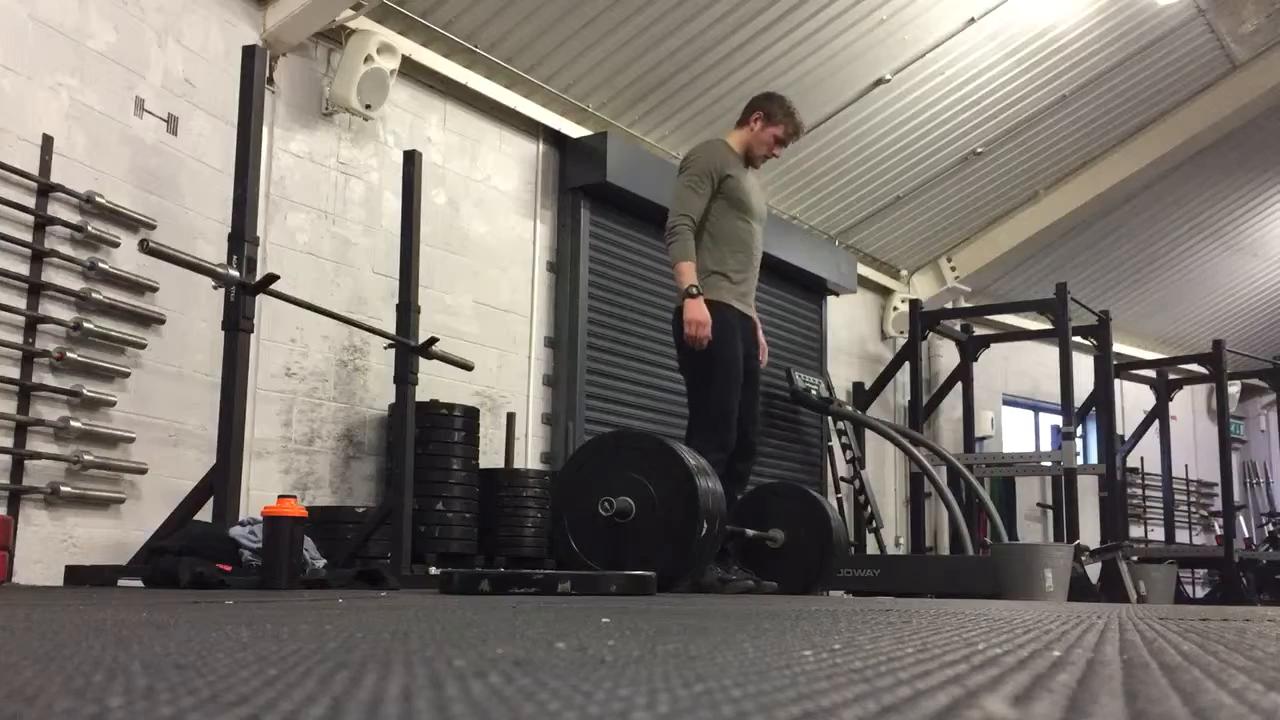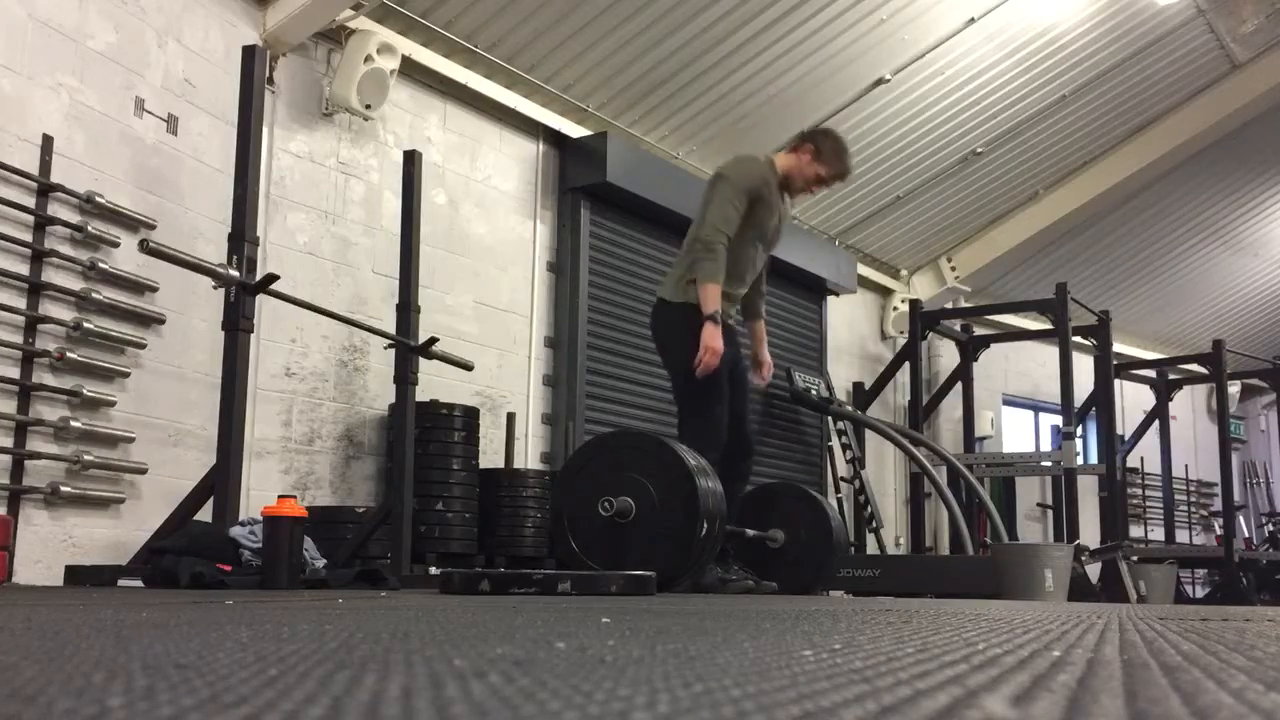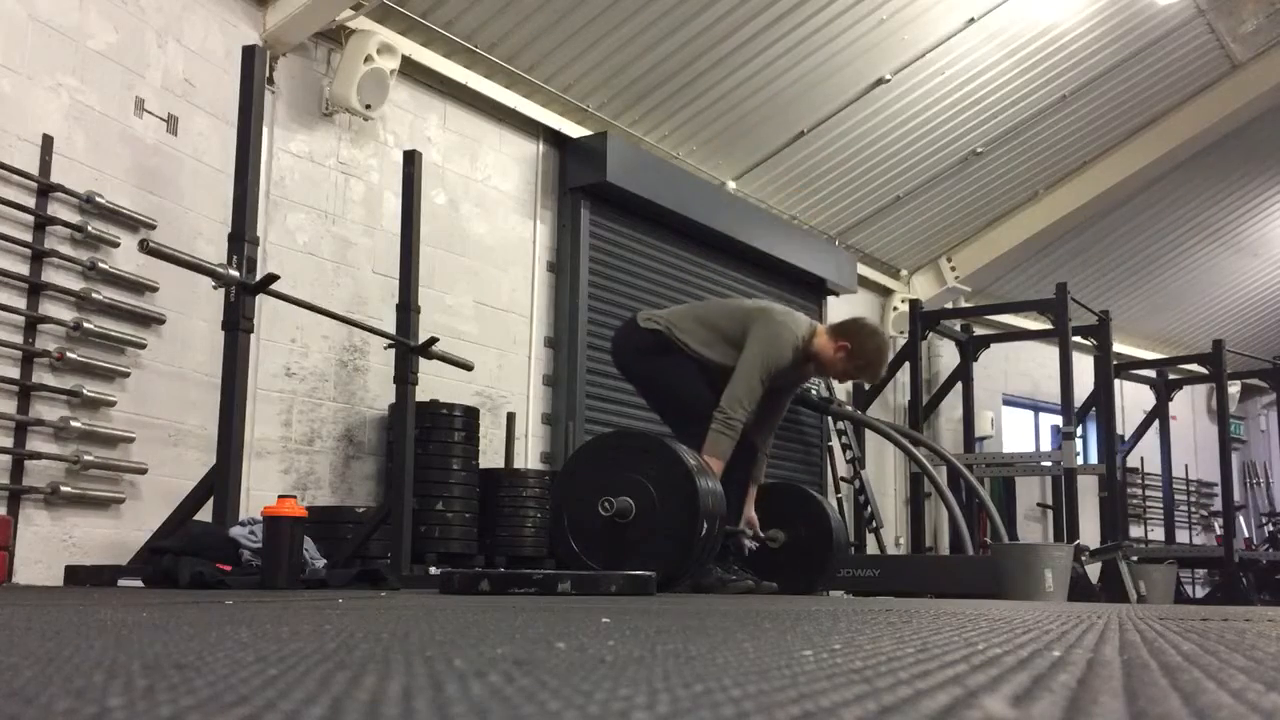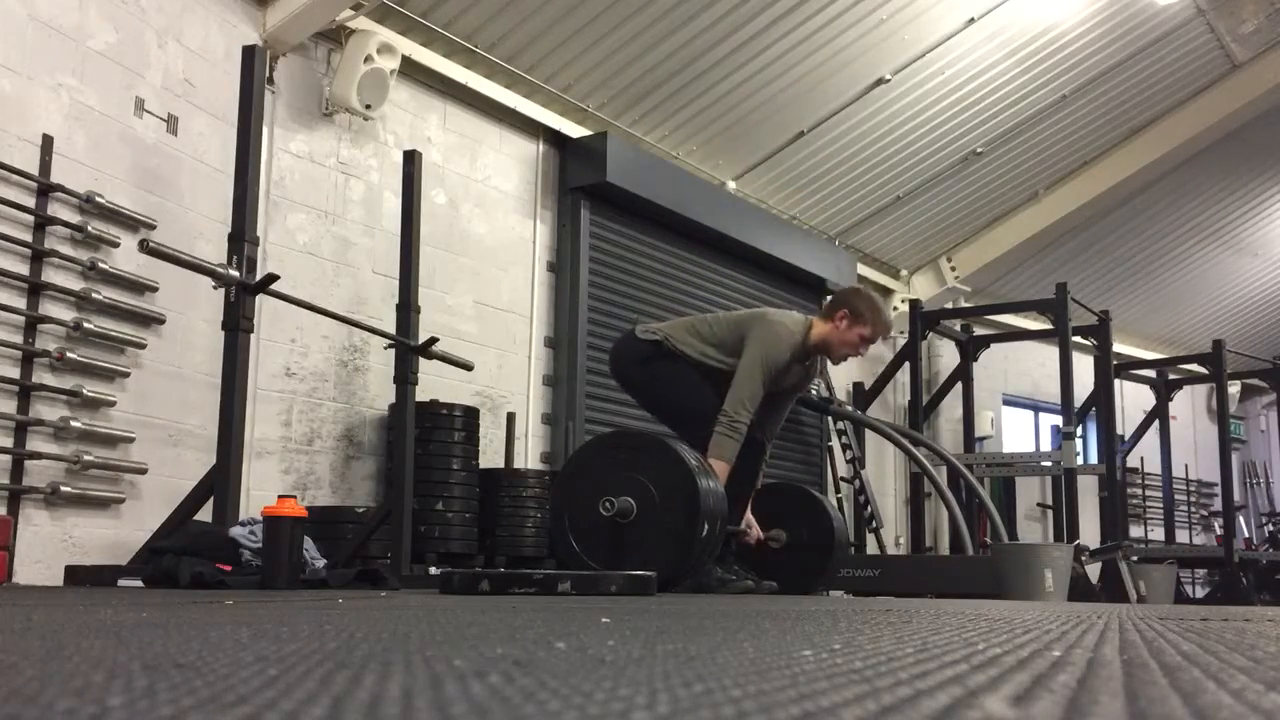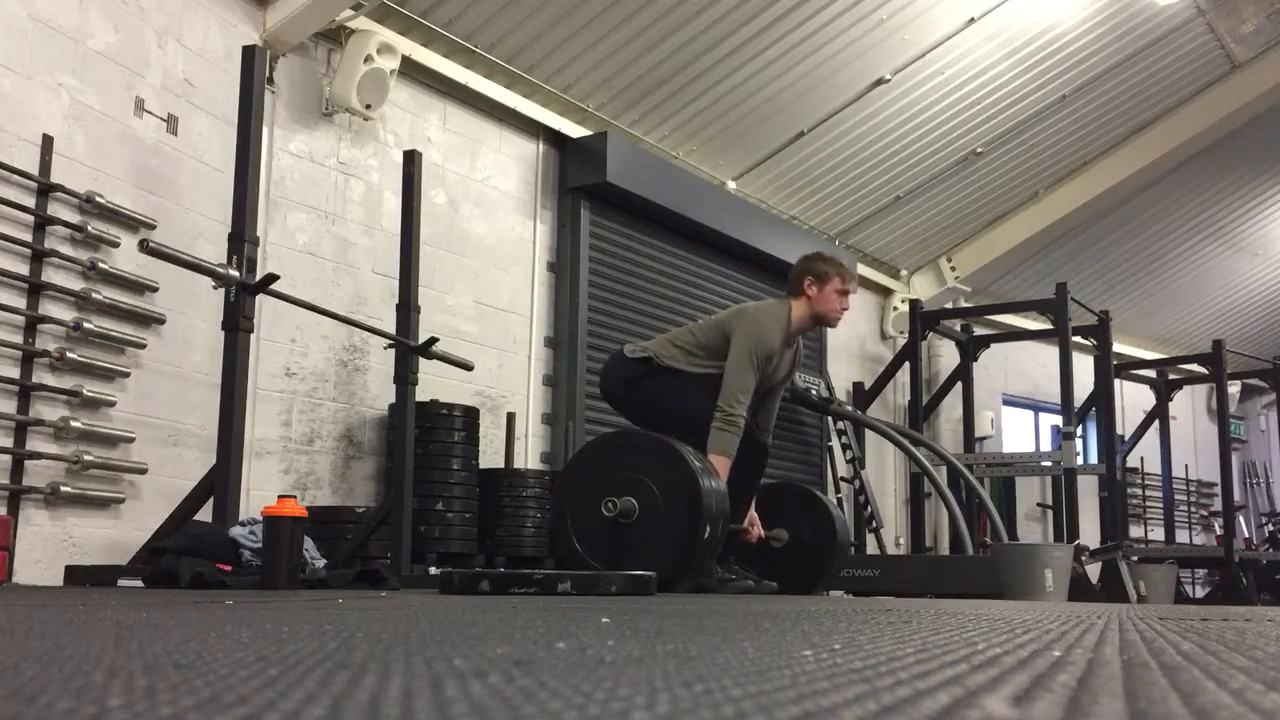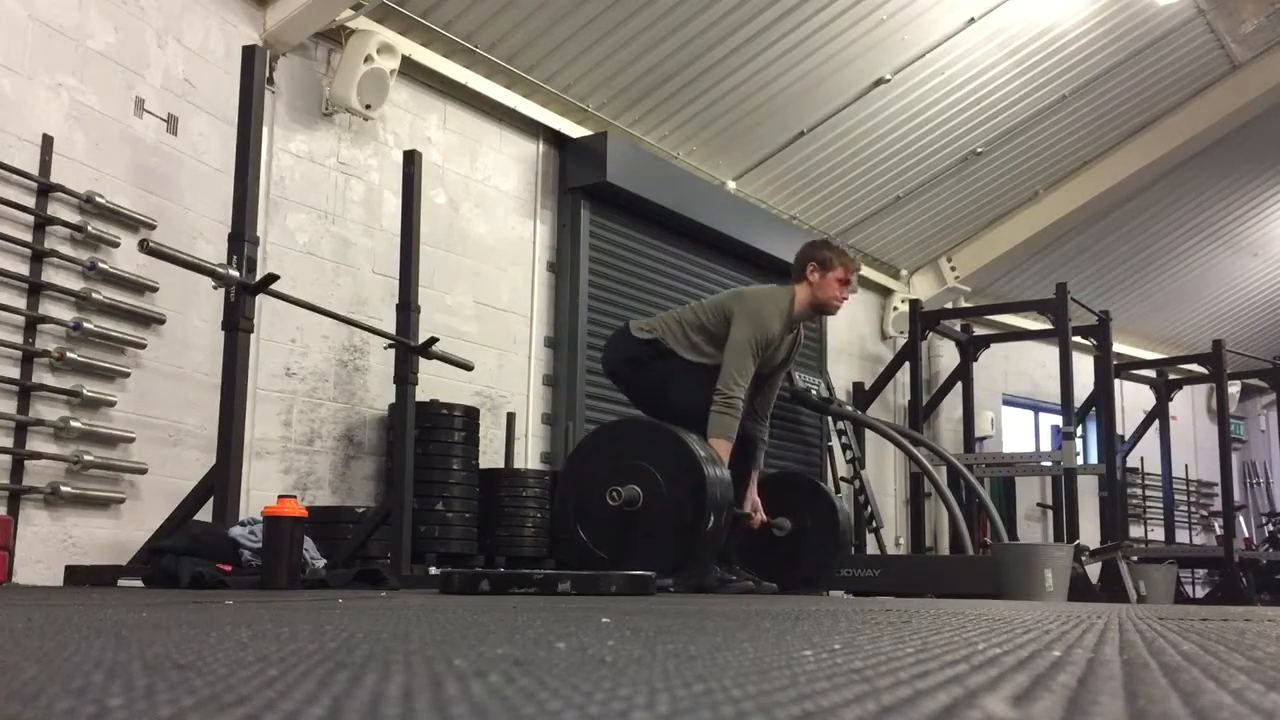
dt=0.5s
person 1, frame 1
left shoulder: (750, 182)
right shoulder: (709, 158)
right elbow: (680, 229)
left wrist: (752, 326)
right wrist: (692, 294)
left hip: (737, 319)
right hip: (708, 317)
left knee: (739, 447)
right knee: (711, 440)
left ankle: (717, 556)
person 1, frame 2
left shoulder: (779, 203)
right shoulder: (747, 173)
right elbow: (711, 247)
left wrist: (760, 344)
right wrist: (710, 321)
left hip: (718, 325)
right hip: (687, 315)
left knee: (738, 444)
right knee: (703, 439)
left ankle: (717, 554)
person 1, frame 3
left shoulder: (801, 362)
right shoulder: (781, 337)
left elbow: (760, 432)
right elbow: (730, 415)
left wrist: (746, 504)
left hip: (679, 353)
right hip: (645, 342)
left knee: (739, 444)
right knee: (710, 435)
left ankle: (720, 558)
person 1, frame 4
left shoulder: (807, 365)
right shoulder: (778, 335)
left elbow: (761, 435)
right elbow: (733, 419)
left wrist: (741, 507)
left hip: (678, 363)
right hip: (644, 353)
left knee: (748, 443)
right knee: (714, 435)
left ankle: (718, 559)
person 1, frame 5
left shoulder: (792, 351)
right shoulder: (761, 325)
left elbow: (760, 427)
right elbow: (730, 414)
left wrist: (746, 507)
left hip: (672, 382)
right hip: (633, 374)
left knee: (752, 448)
right knee: (723, 438)
left ankle: (718, 560)
right ankle: (696, 564)
person 1, frame 6
left shoulder: (793, 336)
right shoulder: (762, 308)
left elbow: (758, 416)
right elbow: (728, 397)
left wrist: (749, 490)
left hip: (673, 363)
right hip: (638, 352)
left knee: (741, 441)
right knee: (712, 436)
left ankle: (719, 559)
right ankle: (695, 564)
